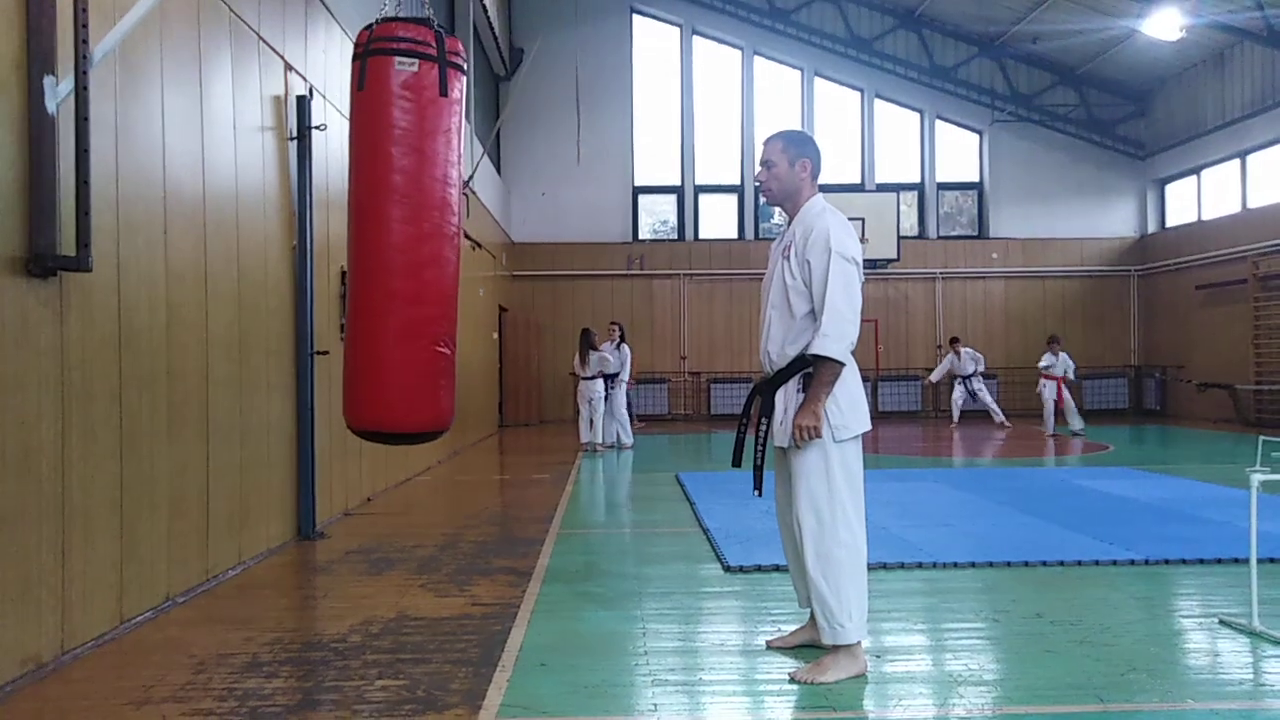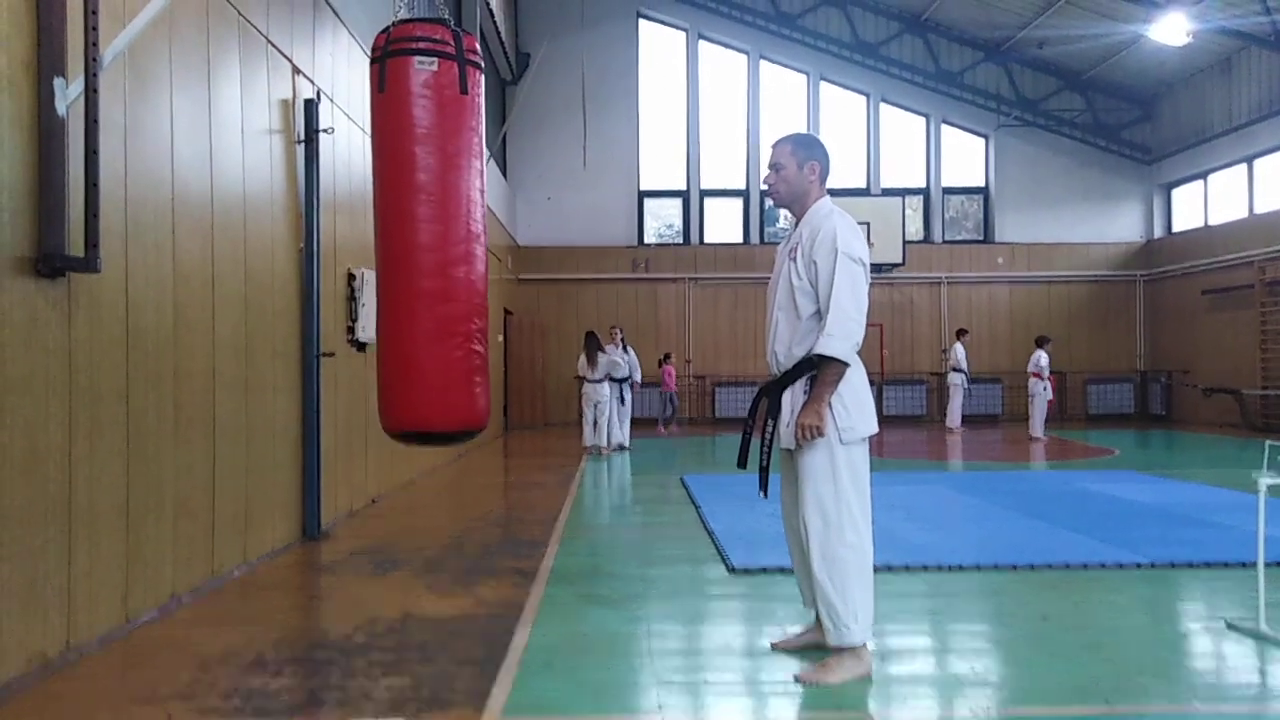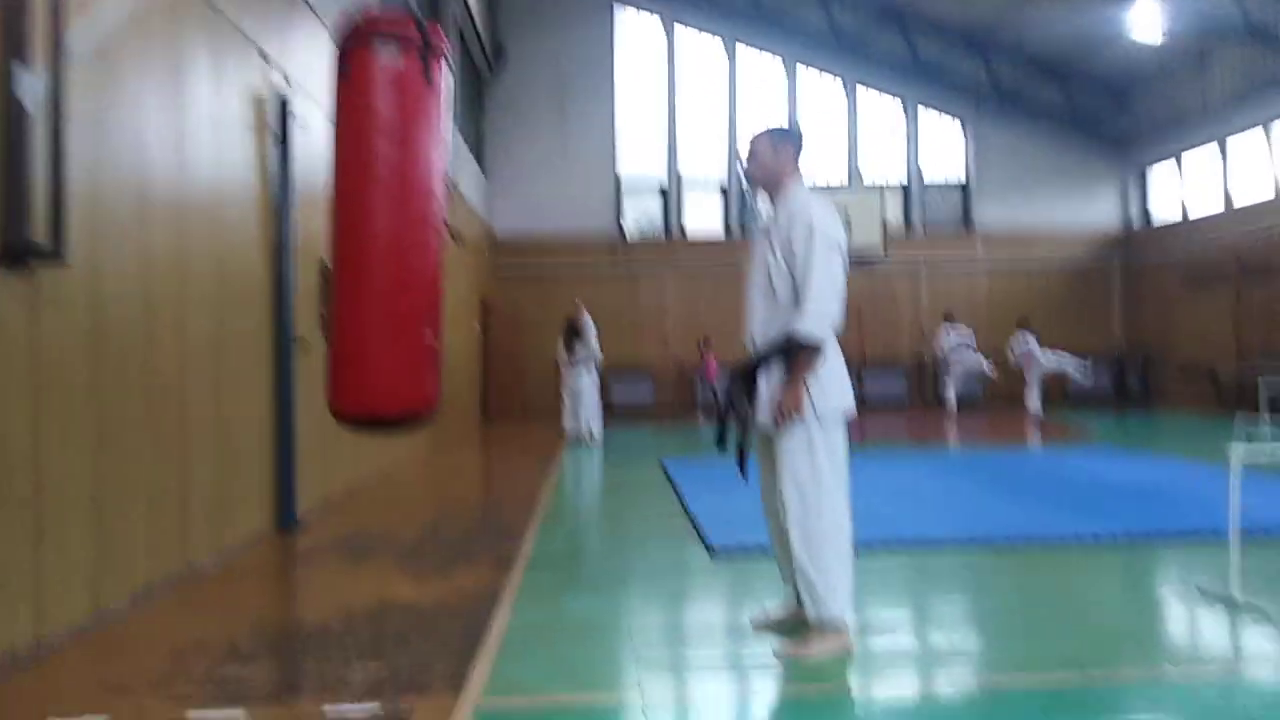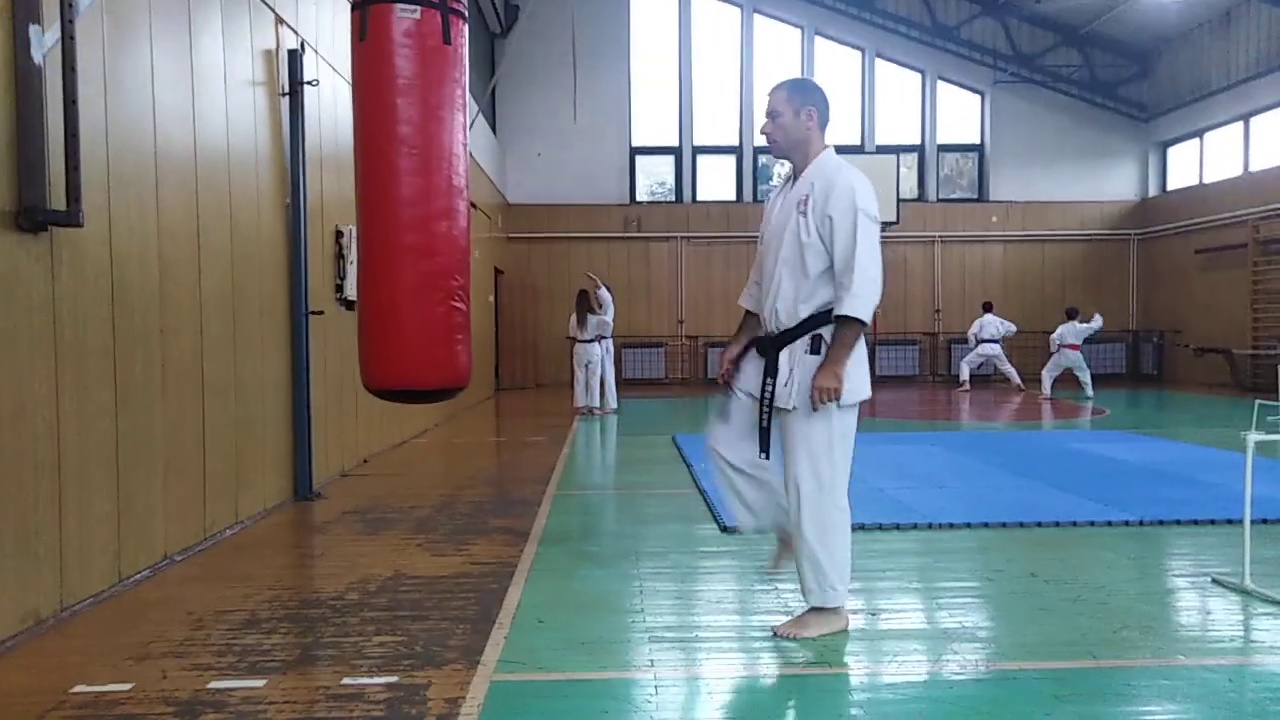
dt=1s
person 1, frame 1
left shoulder: (827, 229)
right shoulder: (790, 236)
left elbow: (839, 326)
left wrist: (813, 402)
right wrist: (773, 394)
left hip: (818, 397)
right hip: (791, 396)
left knee: (828, 520)
right knee: (798, 517)
left ankle: (846, 646)
right ankle: (820, 621)
person 1, frame 2
left shoulder: (834, 230)
right shoulder: (798, 236)
left elbow: (843, 327)
left wrist: (817, 402)
left hip: (825, 399)
right hip: (798, 397)
left knee: (833, 521)
right knee: (804, 519)
left ankle: (851, 647)
right ankle: (824, 622)
person 1, frame 3
left shoulder: (809, 215)
right shoulder: (778, 220)
left elbow: (821, 308)
left wrist: (795, 384)
left hip: (803, 381)
right hip: (775, 379)
left knee: (812, 499)
right knee: (785, 498)
left ankle: (831, 622)
right ankle: (805, 602)
person 1, frame 4
left shoulder: (844, 185)
right shoulder: (784, 192)
left elbow: (863, 285)
left wrist: (834, 363)
right wrist: (741, 342)
left hip: (819, 356)
right hip: (778, 352)
left knee: (815, 482)
right knee: (729, 443)
left ankle: (828, 606)
right ankle: (789, 534)
